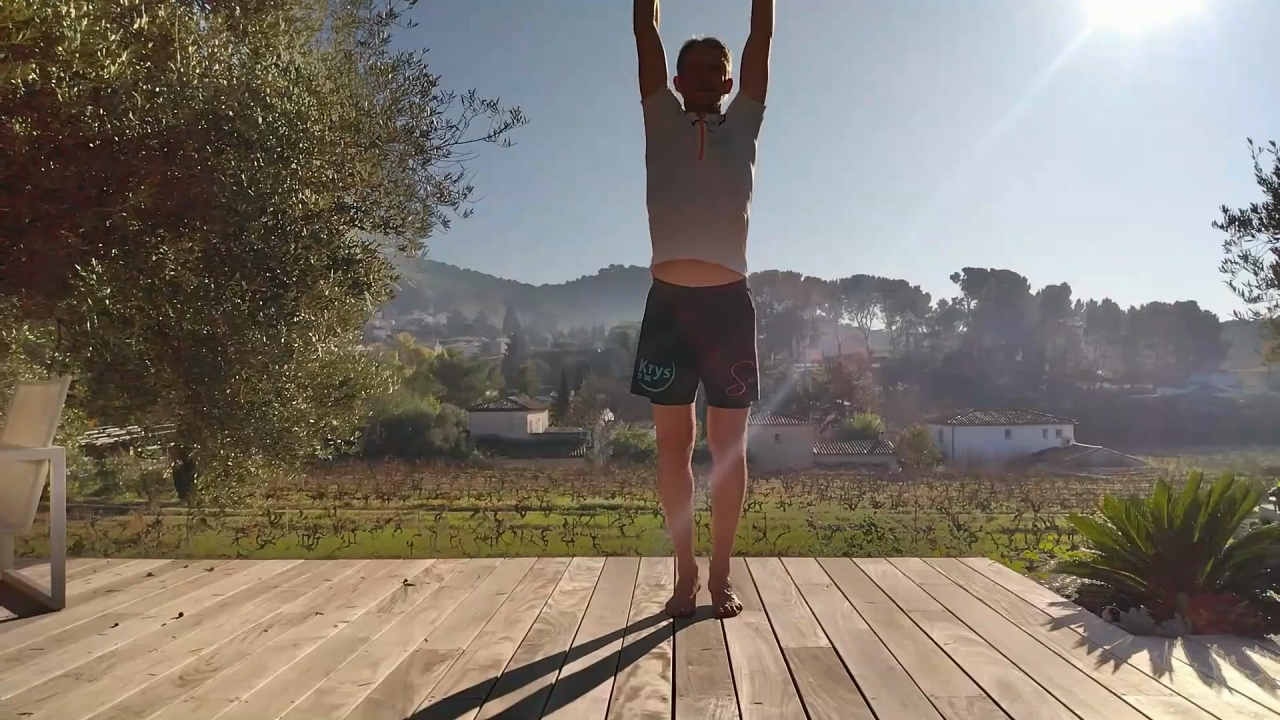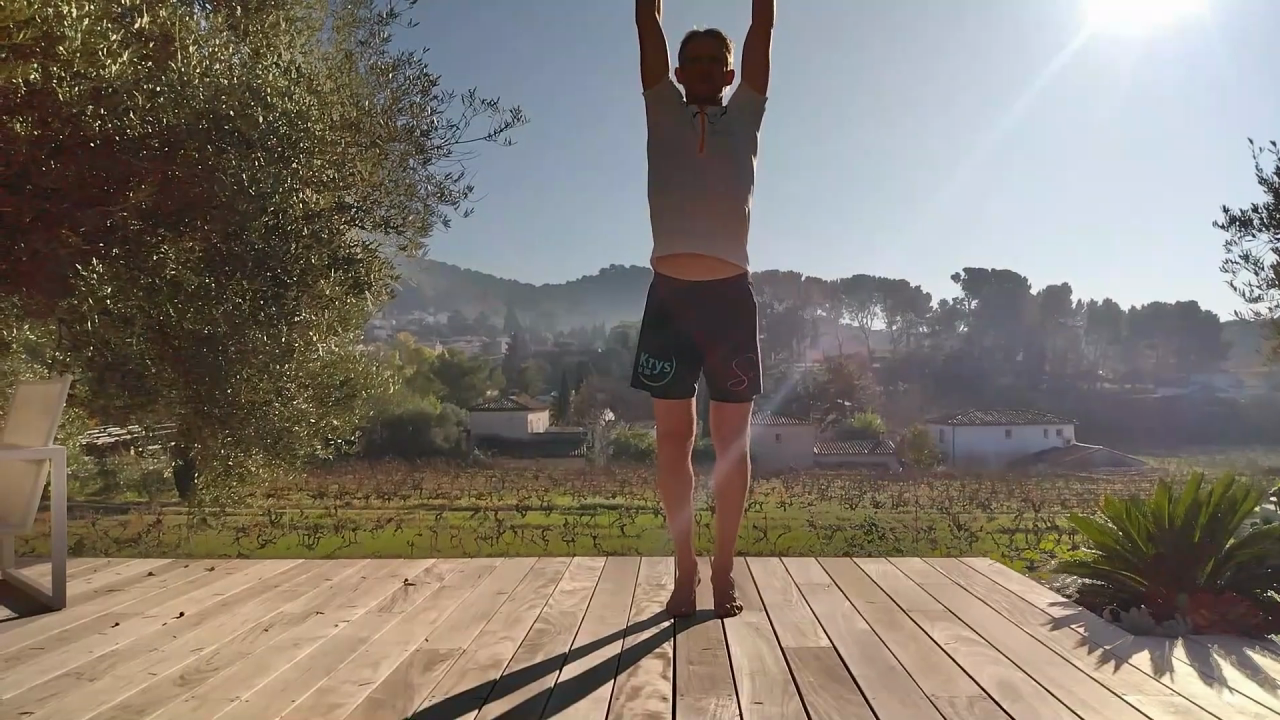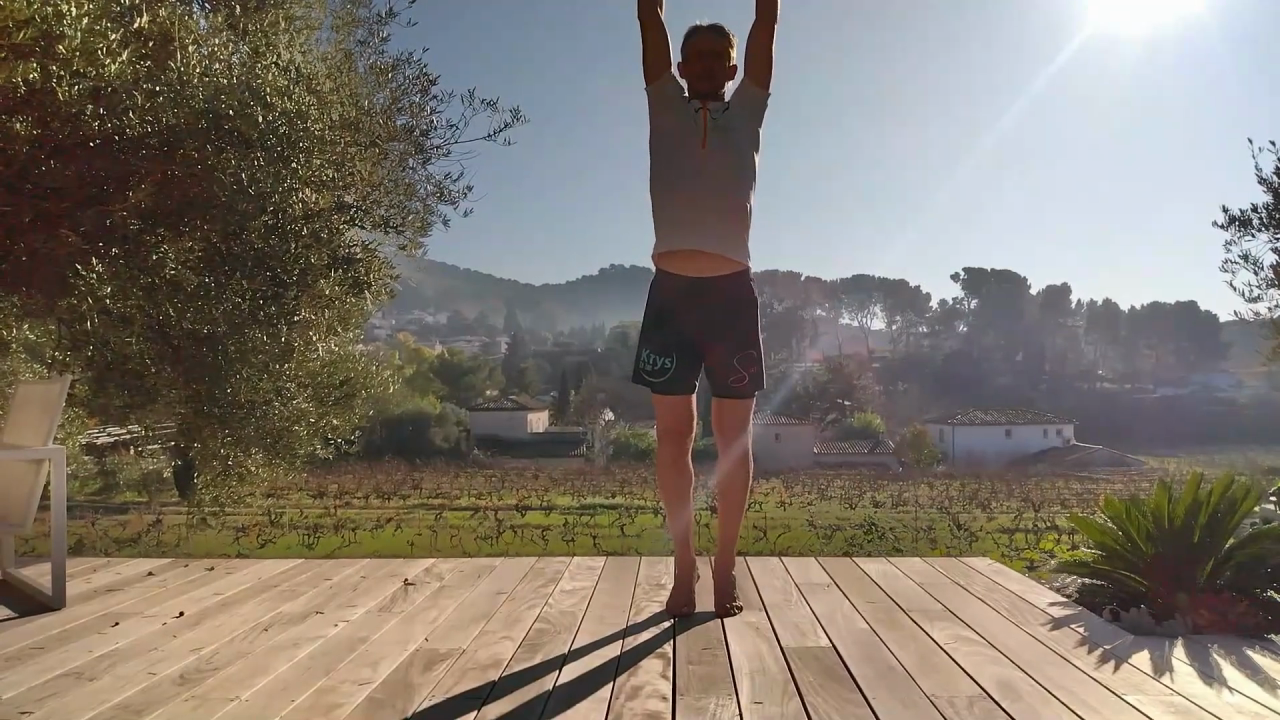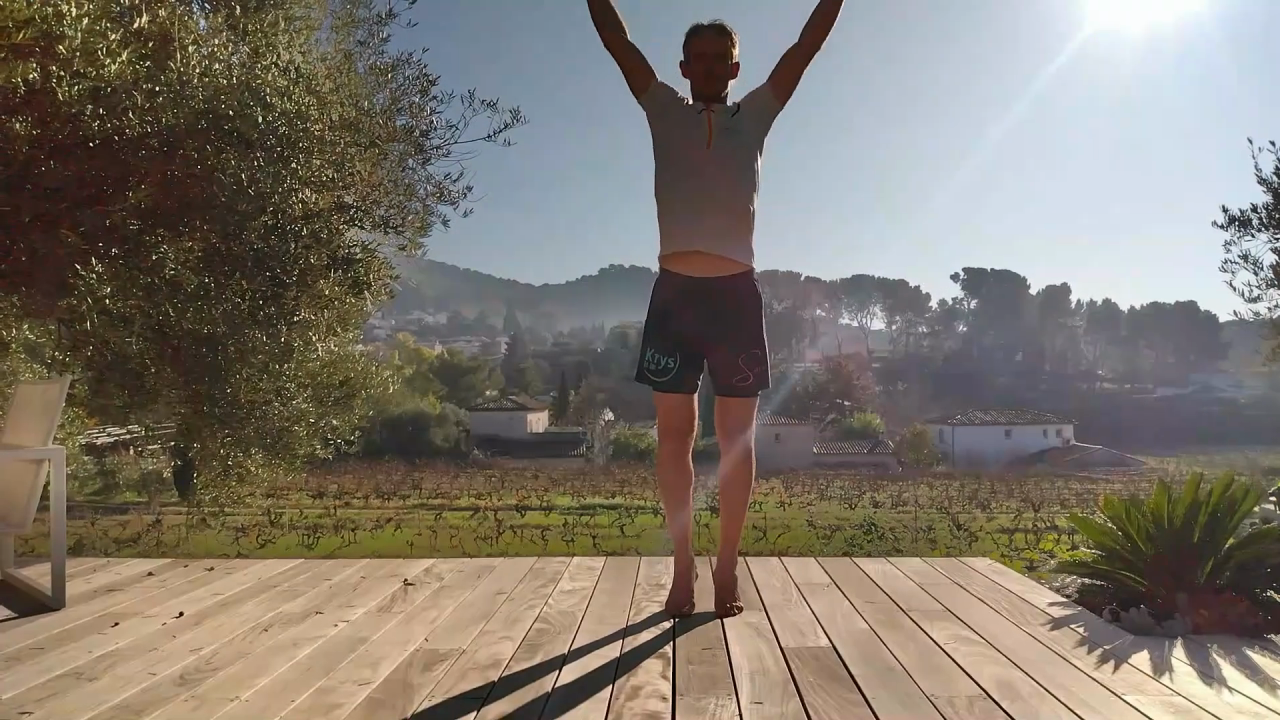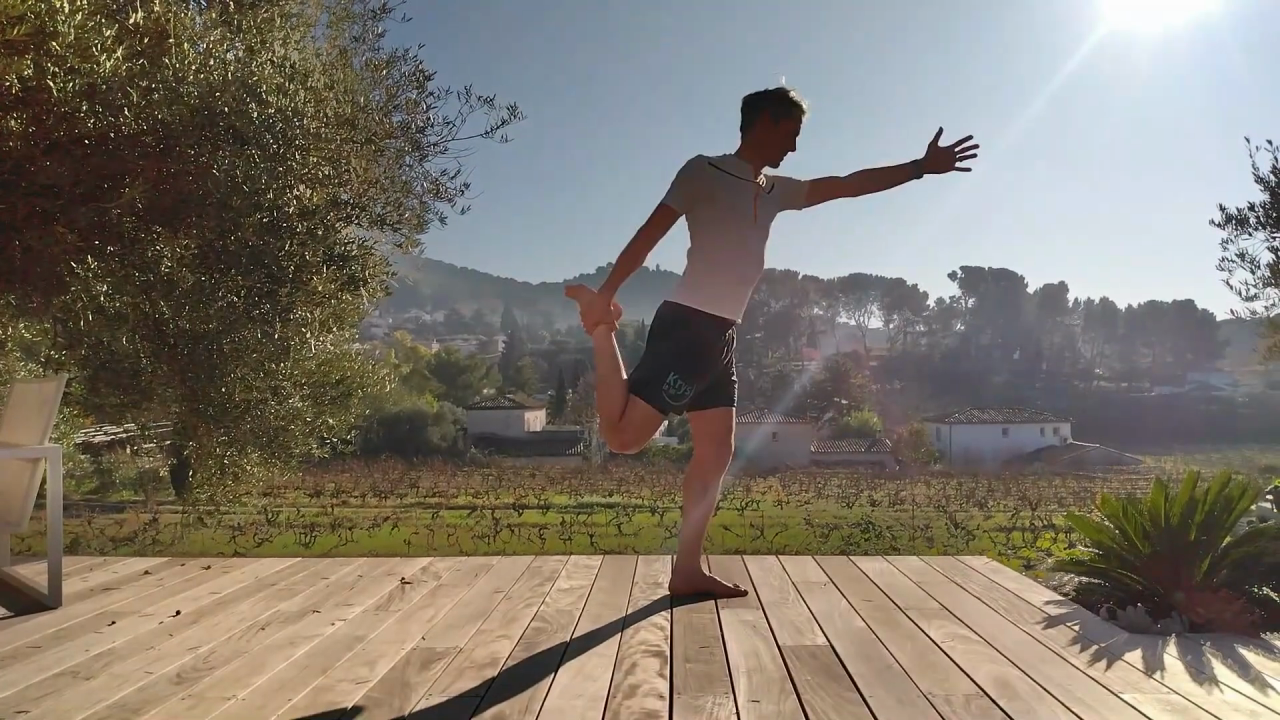
dt=1s
person 1, frame 1
left shoulder: (742, 125)
right shoulder: (662, 121)
left hip: (728, 301)
right hip: (670, 301)
left knee: (729, 446)
right knee: (673, 444)
left ankle: (721, 572)
right ankle: (685, 571)
person 1, frame 2
left shoulder: (744, 117)
right shoulder: (664, 113)
left hip: (729, 295)
right hip: (670, 294)
left knee: (731, 440)
right knee: (673, 439)
left ankle: (723, 569)
right ankle: (685, 568)
person 1, frame 3
left shoulder: (747, 112)
right shoulder: (665, 107)
left hip: (731, 291)
right hip: (671, 290)
left knee: (733, 439)
right knee: (673, 436)
left ankle: (725, 568)
right ankle: (684, 567)
person 1, frame 4
left shoulder: (753, 117)
right shoulder: (664, 110)
left hip: (735, 293)
right hip: (674, 292)
left knee: (736, 437)
right knee: (674, 434)
left ankle: (726, 570)
right ankle: (683, 570)
person 1, frame 5
left shoulder: (775, 191)
right shoulder: (704, 171)
left elbow: (849, 185)
right elbow: (648, 235)
left wrist: (920, 167)
right wrist: (604, 297)
left hip: (719, 335)
right hip: (687, 325)
left knee: (715, 453)
right knee: (622, 435)
left ankle: (687, 570)
